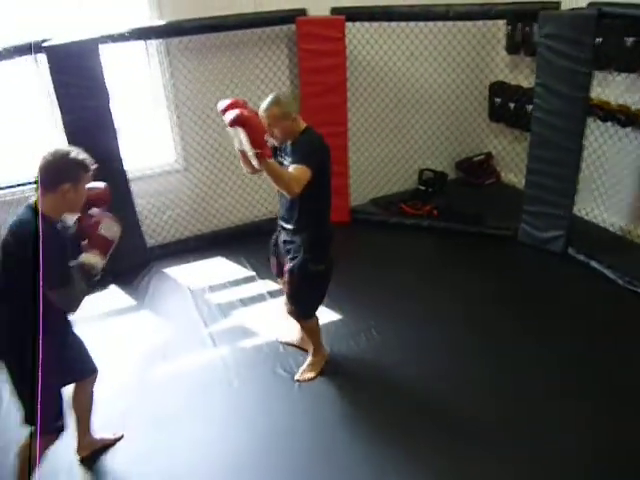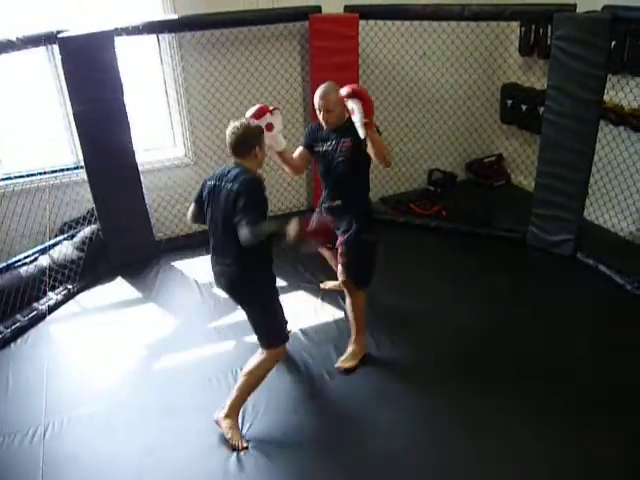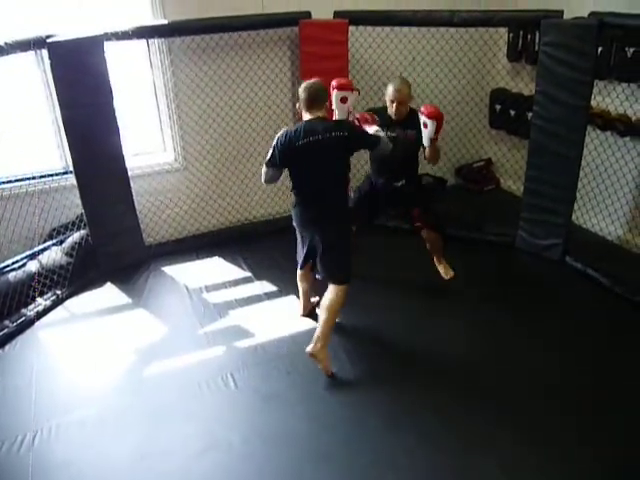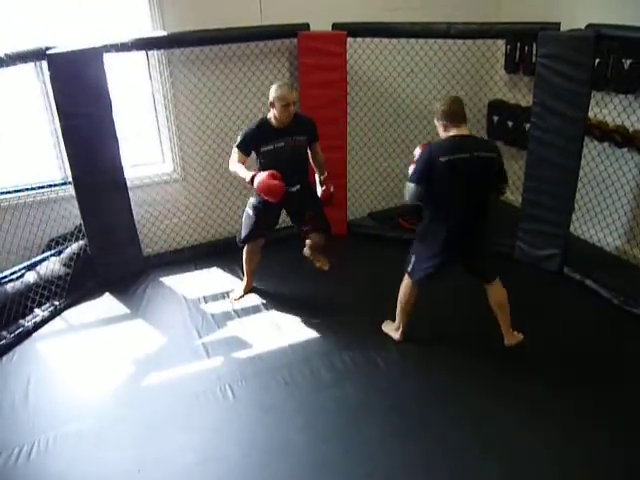
dt=1s
person 1, frame 1
left shoulder: (48, 219)
right shoulder: (31, 235)
left elbow: (64, 256)
right elbow: (69, 299)
left hip: (53, 328)
right hip: (30, 342)
left knee: (88, 378)
right knee: (49, 427)
left ankle: (86, 442)
person 1, frame 2
left shoulder: (217, 178)
right shoulder: (250, 184)
left elbow: (194, 217)
right elbow: (250, 234)
right wrist: (289, 231)
left hip: (224, 269)
right hip: (249, 276)
right knee: (274, 351)
left ankle: (274, 332)
right ankle: (228, 414)
person 1, frame 3
left shoulder: (288, 137)
right shoulder: (344, 130)
left elbow: (268, 178)
right elbow: (384, 146)
left wrist: (276, 145)
right wrist: (373, 130)
left hip: (303, 216)
right hip: (334, 218)
left knee: (306, 262)
right knee: (339, 283)
left ankle: (306, 304)
right ankle: (319, 344)
person 1, frame 4
left shoulder: (433, 152)
right shoulder: (490, 150)
left elbow: (410, 196)
right elbow: (501, 190)
left wrist: (415, 171)
left hip: (436, 232)
right hip: (475, 233)
left knee: (413, 277)
right knee: (492, 281)
left ankle: (398, 327)
right ankle: (508, 333)
person 2, frame 1
left shoulder: (311, 145)
right shoulder: (286, 142)
left elbow: (293, 187)
left hip: (310, 236)
right hip: (289, 229)
left knee: (297, 305)
right knee: (287, 284)
left ankle: (317, 356)
right ankle: (306, 338)
person 2, frame 2
left shoulder: (359, 130)
right shoulder: (316, 130)
left elbow: (385, 161)
right elbow: (297, 167)
left wrist: (367, 128)
right wrist: (276, 140)
left hip: (355, 213)
right hip: (330, 206)
left knee: (350, 279)
right knee: (324, 244)
left ankle: (358, 342)
right ankle: (344, 278)
person 2, frame 3
left shoulder: (418, 121)
right shoulder: (374, 116)
left elbow: (432, 160)
left hip: (407, 186)
right hip: (375, 183)
left knee: (429, 232)
left ankle: (439, 260)
person 2, frame 4
left shoulder: (306, 124)
right shoulder: (255, 132)
left elbow: (315, 151)
right elbow: (234, 162)
left wrist: (323, 177)
right wrist: (252, 176)
left hip: (300, 188)
left knee: (319, 236)
right knee: (252, 241)
left ankle: (312, 250)
right ankle: (248, 283)
